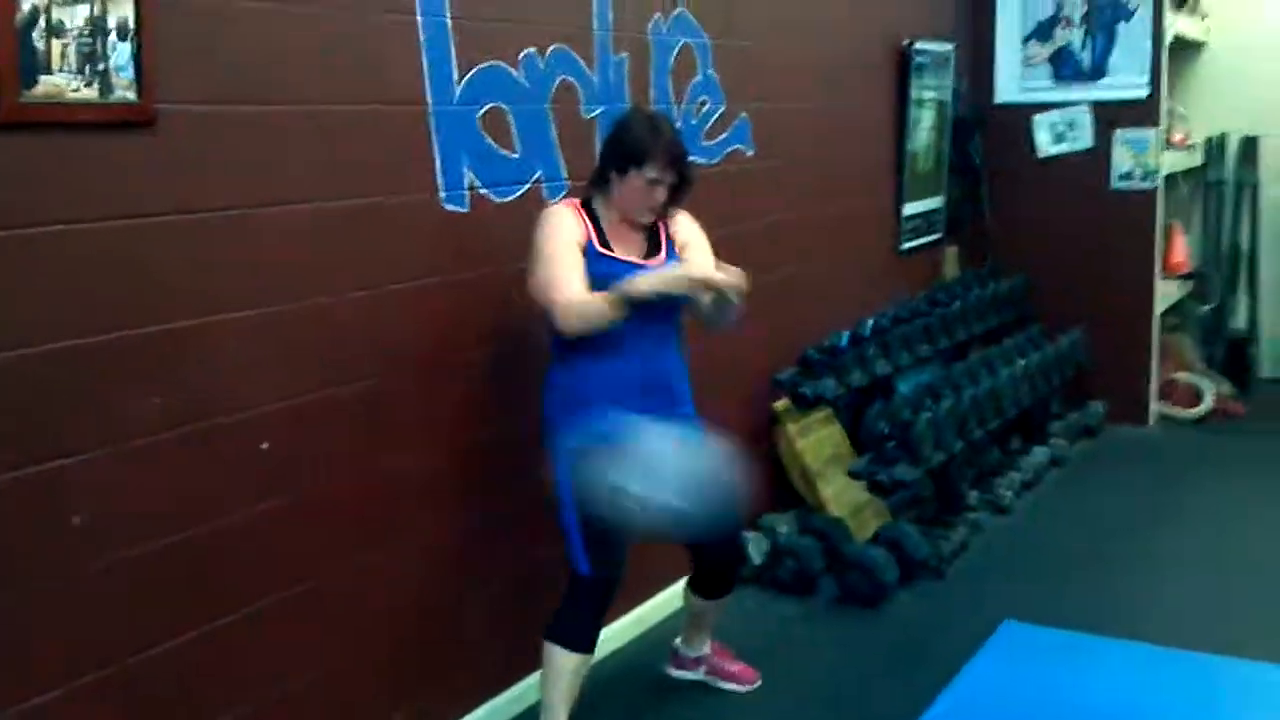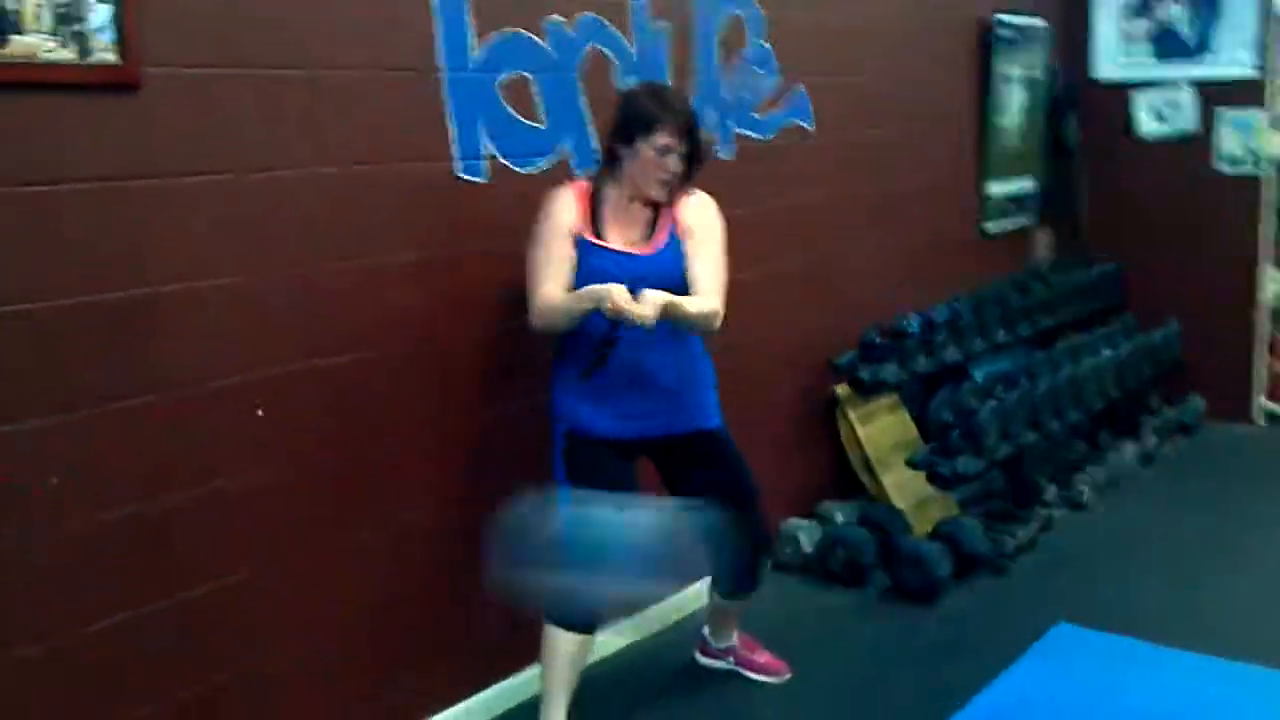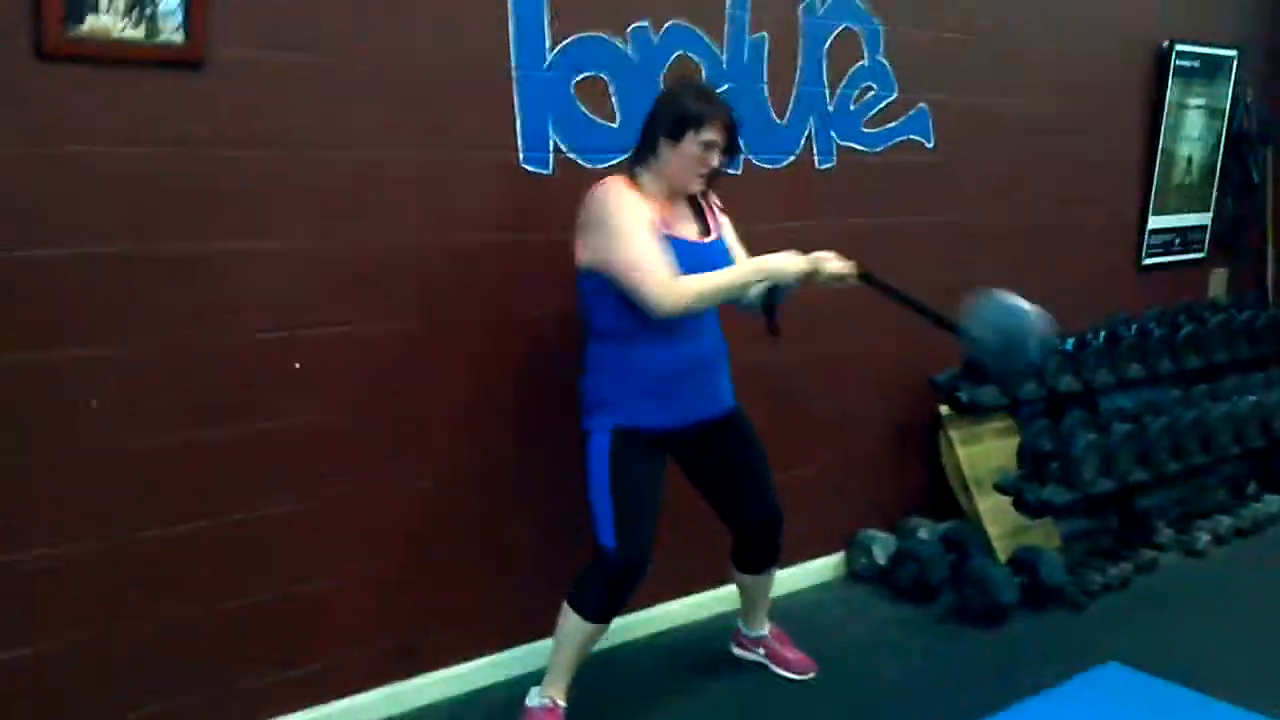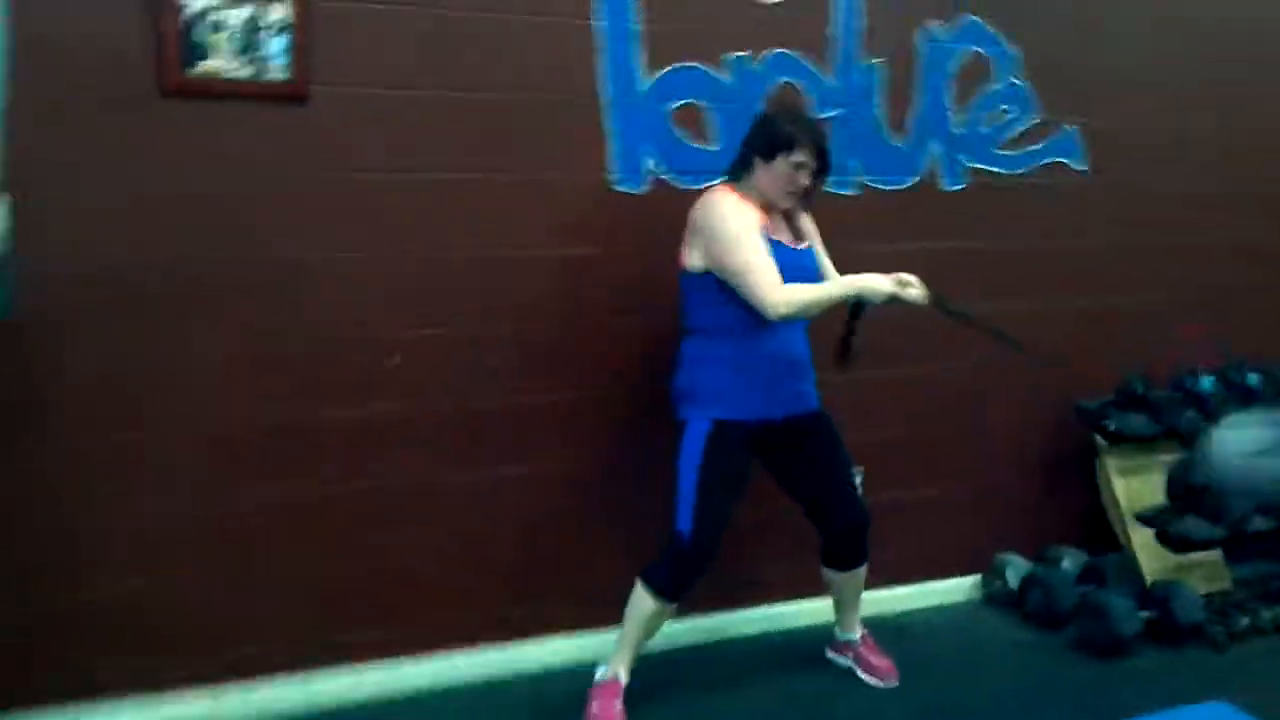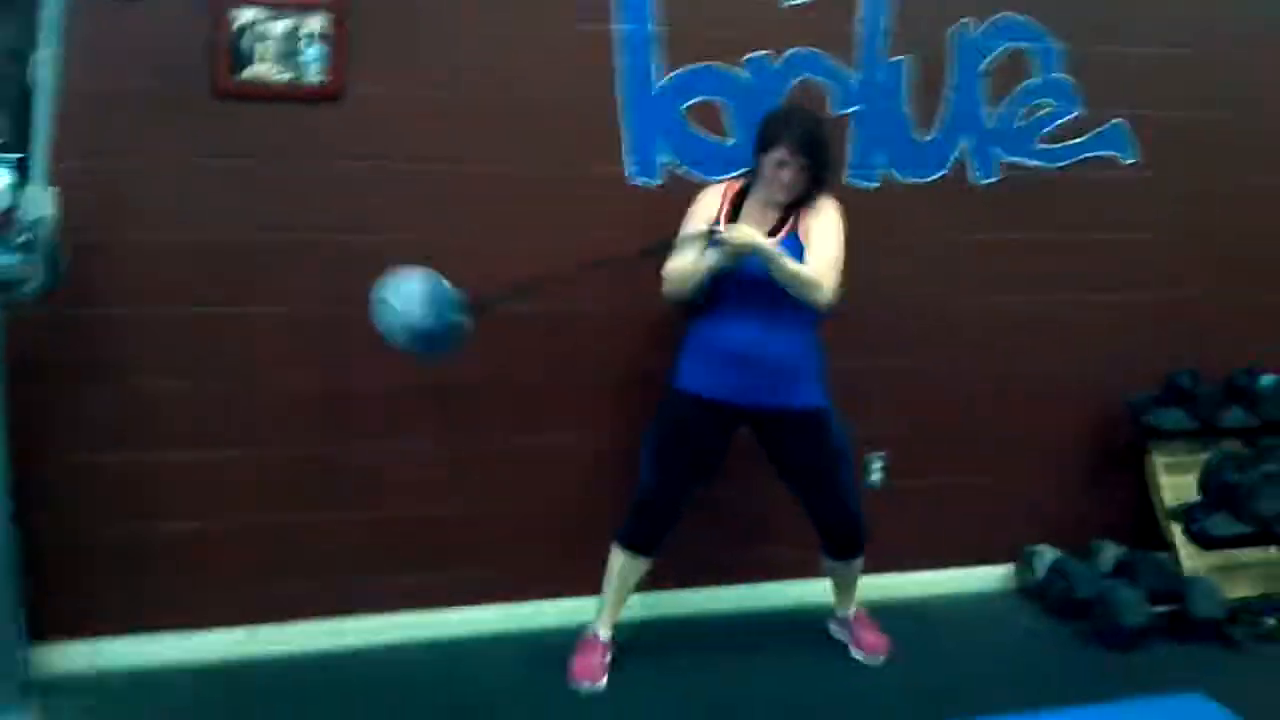
dt=1s
person 1, frame 1
left shoulder: (678, 226)
right shoulder: (564, 222)
left elbow: (717, 307)
right elbow: (570, 318)
left wrist: (719, 284)
right wrist: (644, 284)
left hip: (668, 425)
right hip: (587, 434)
left knee: (723, 550)
right knee: (594, 582)
left ankle: (696, 652)
person 1, frame 2
left shoulder: (695, 209)
right shoulder: (570, 206)
left elbow: (710, 313)
right elbow: (544, 313)
left wrist: (661, 305)
right wrist: (600, 301)
left hip: (684, 415)
right hip: (593, 418)
left knee: (748, 542)
left ankle: (720, 640)
person 1, frame 3
left shoulder: (709, 205)
right shoulder: (614, 199)
left elbow: (743, 291)
right elbow: (665, 296)
left wrist: (802, 270)
right wrist: (761, 266)
left hip: (705, 404)
right hip: (626, 415)
left knee: (761, 519)
right knee: (622, 560)
left ankle: (756, 632)
person 1, frame 4
left shoulder: (794, 217)
right shoulder: (720, 210)
left elbow: (825, 291)
right elbow: (774, 302)
left wrist: (882, 287)
right wrist: (862, 285)
left hip: (791, 404)
right hip: (720, 409)
left knee: (846, 518)
right knee: (690, 547)
left ankle: (849, 636)
person 1, frame 5
left shoulder: (820, 212)
right shoulder: (716, 201)
left elbow: (821, 291)
right elbow: (675, 286)
left wrist: (759, 249)
right wrist: (712, 249)
left hip: (793, 394)
right hip: (707, 388)
left knee: (841, 509)
right knee: (654, 506)
left ankle: (848, 613)
right ankle: (600, 631)
